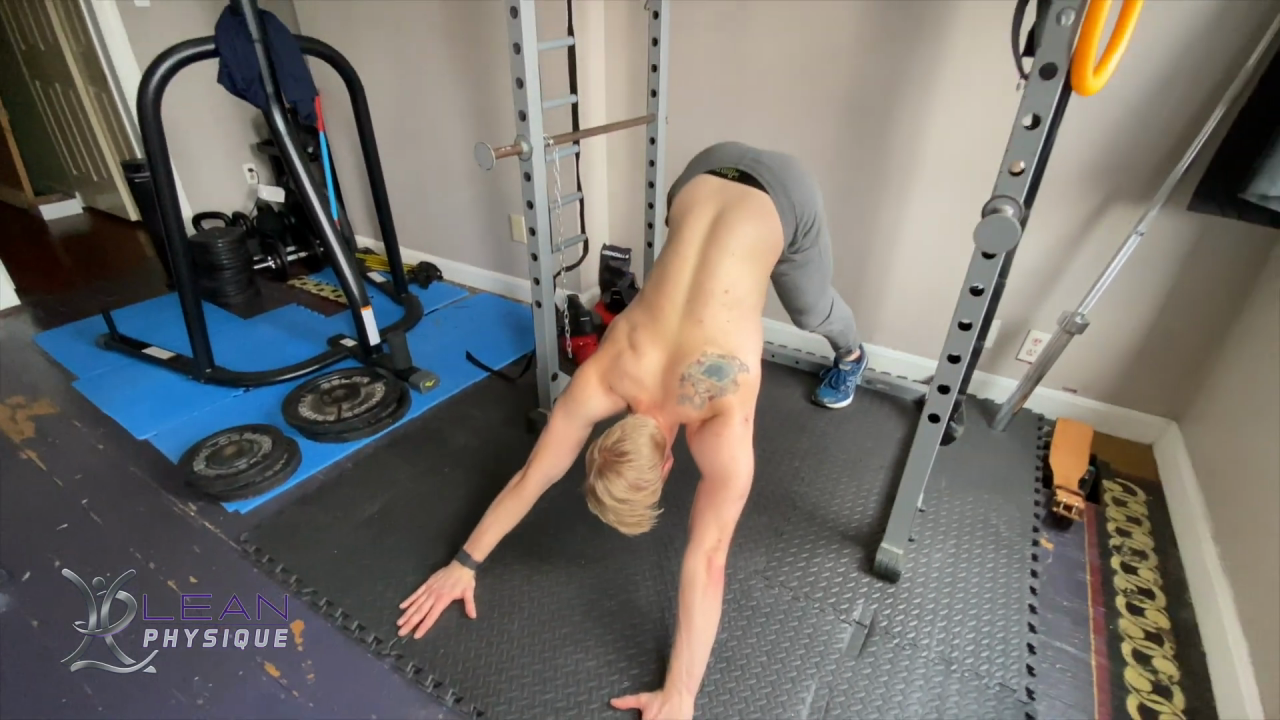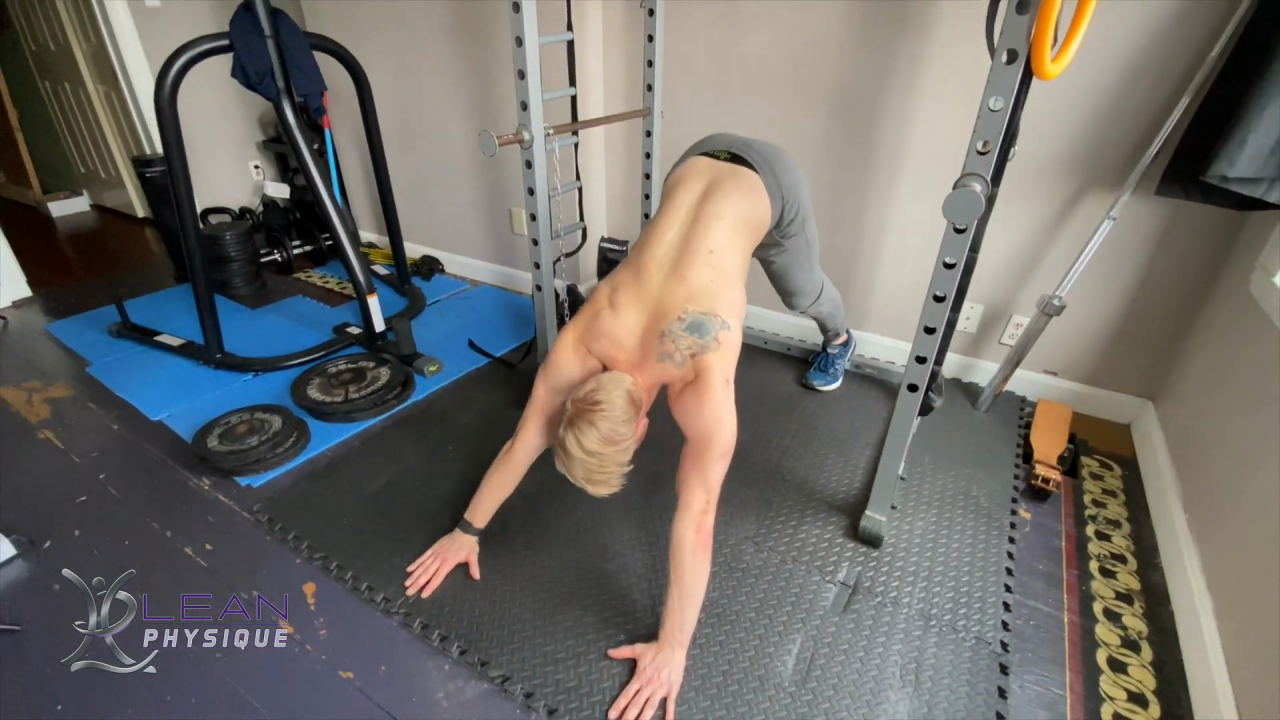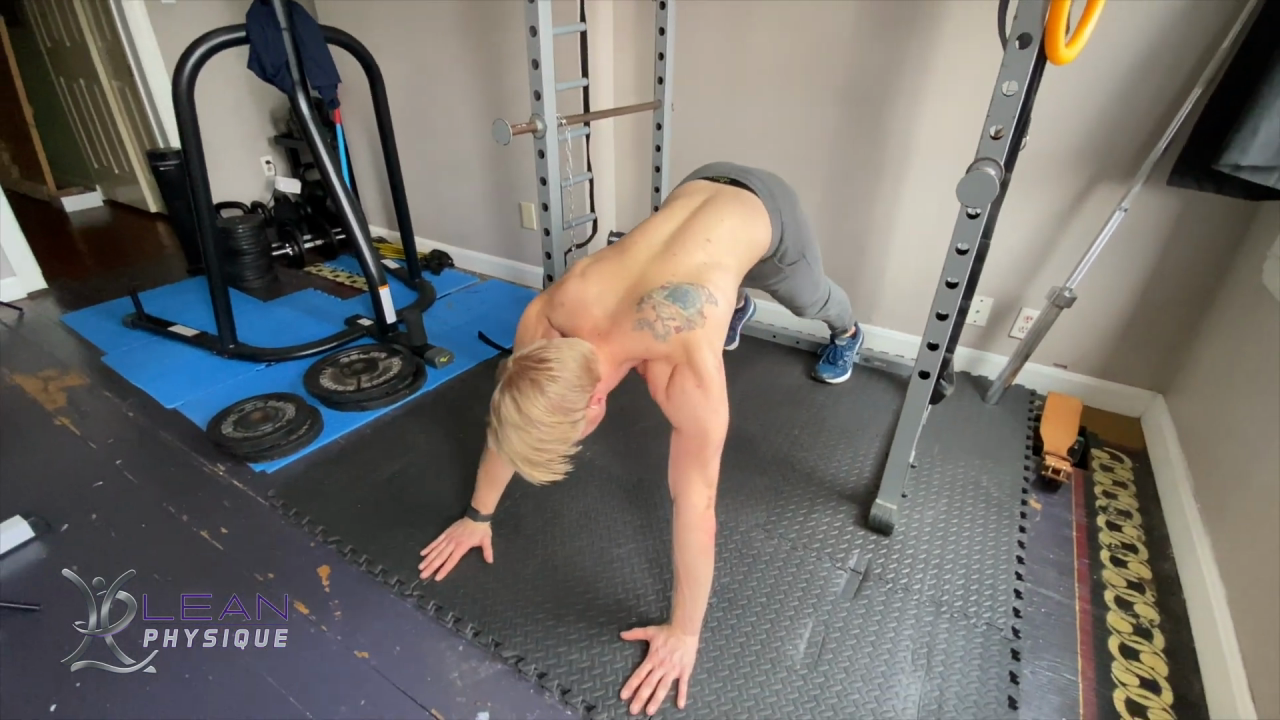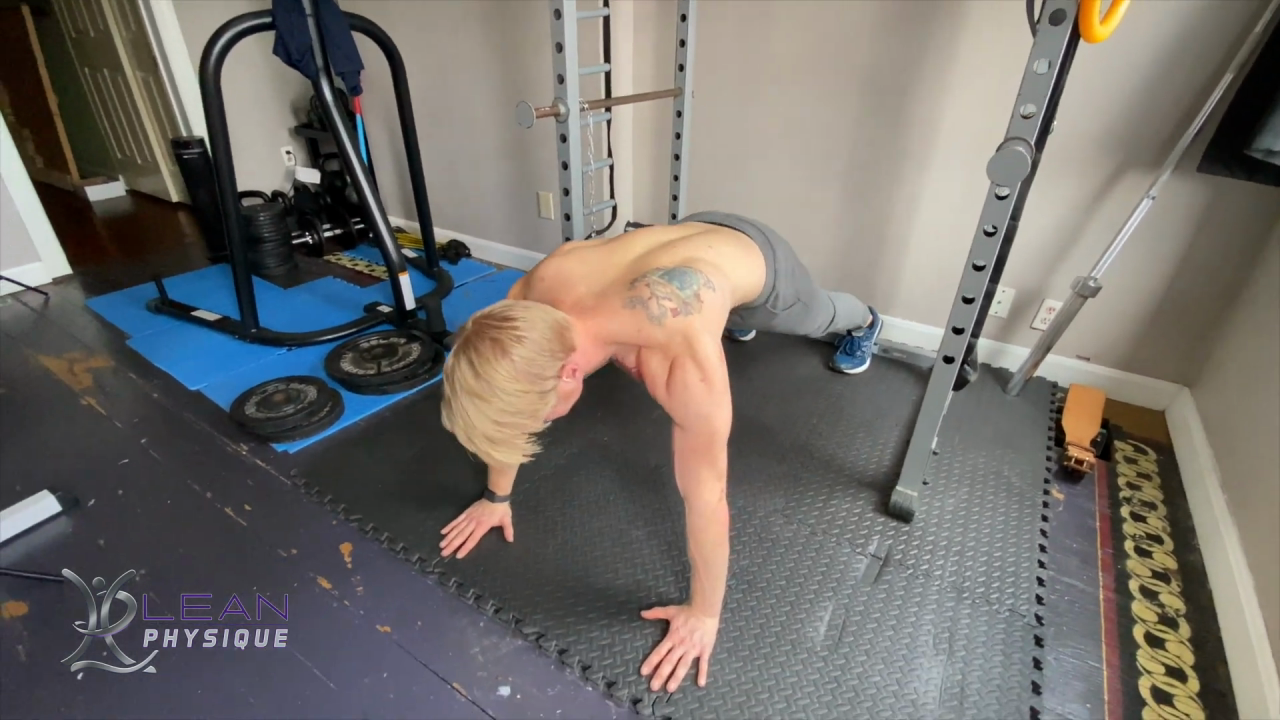
dt=0.5s
person 1, frame 1
left shoulder: (721, 421)
right shoulder: (603, 378)
left elbow: (706, 556)
right elbow: (534, 473)
left hip: (782, 197)
right hip: (710, 176)
left knee: (810, 309)
left ankle: (849, 353)
person 1, frame 2
left shoulder: (700, 383)
right shoulder: (580, 344)
left elbow: (695, 515)
right elbow: (522, 442)
left hip: (768, 182)
right hip: (703, 164)
left knee: (801, 292)
left ankle: (837, 338)
person 1, frame 3
left shoulder: (684, 368)
right shoulder: (545, 317)
left elbow: (695, 502)
right elbow: (510, 415)
left wrist: (684, 633)
right wrist: (477, 515)
left hip: (766, 213)
right hip: (701, 190)
left knee: (809, 300)
left ankle: (846, 334)
person 1, frame 4
left shoulder: (682, 355)
right shoulder: (532, 297)
left elbow: (706, 495)
right elbow: (506, 399)
left wrist: (705, 614)
right wrist: (496, 495)
left hip: (762, 264)
right hip: (703, 232)
left knee: (817, 318)
left ankle: (862, 321)
